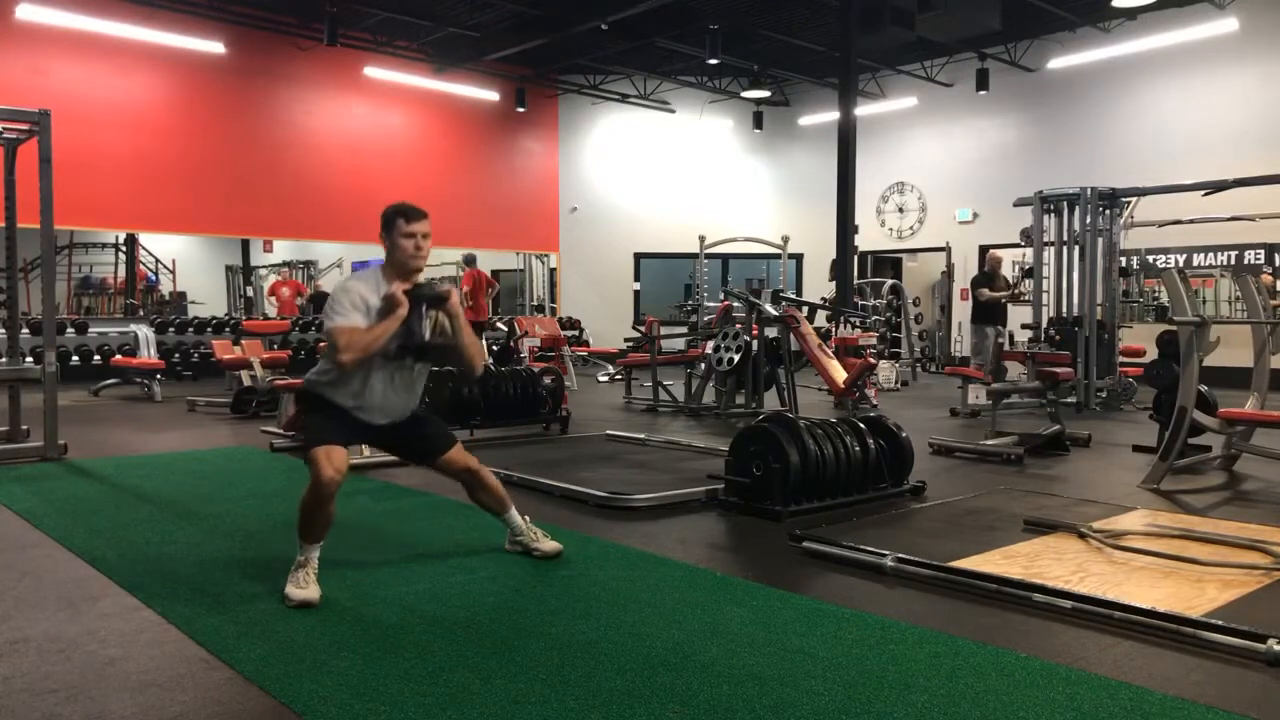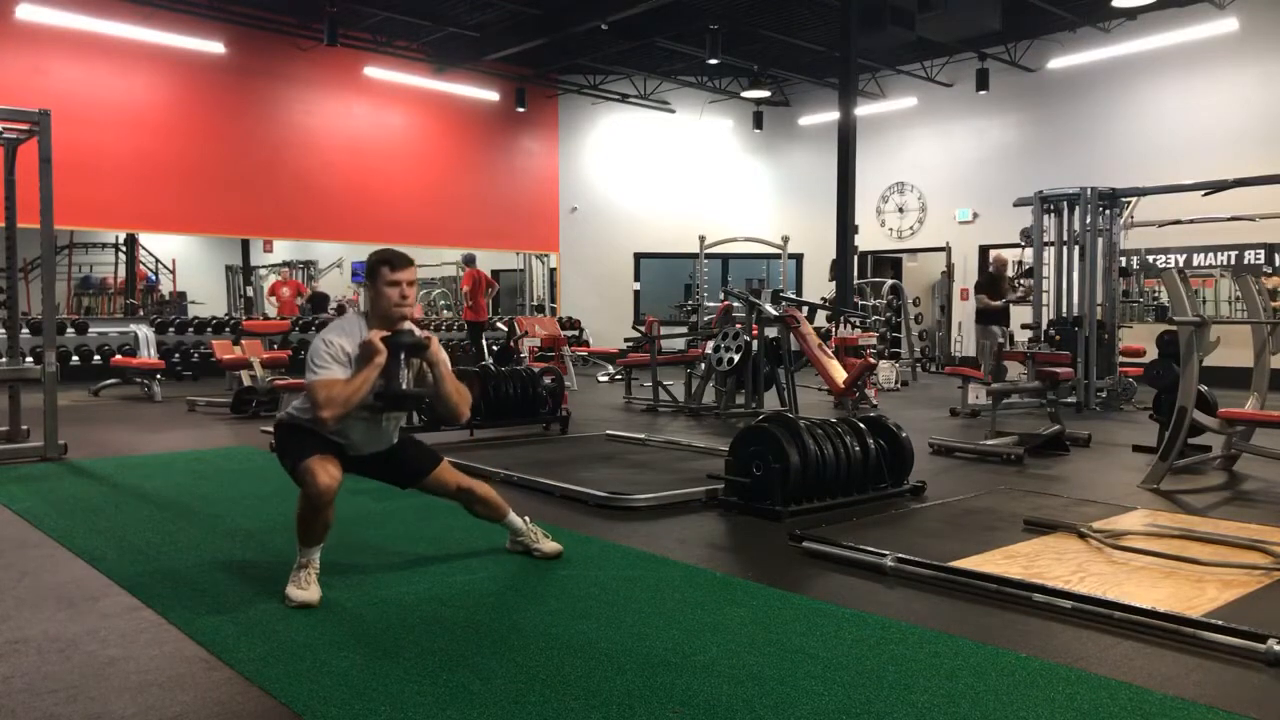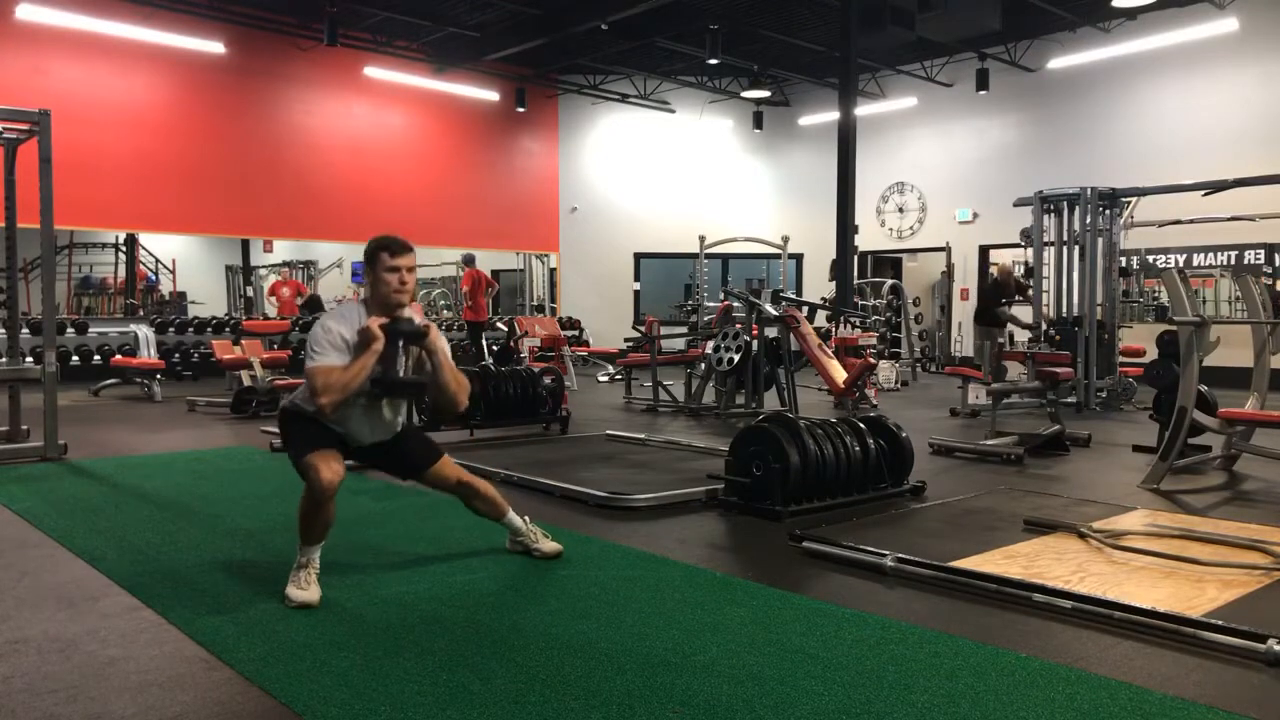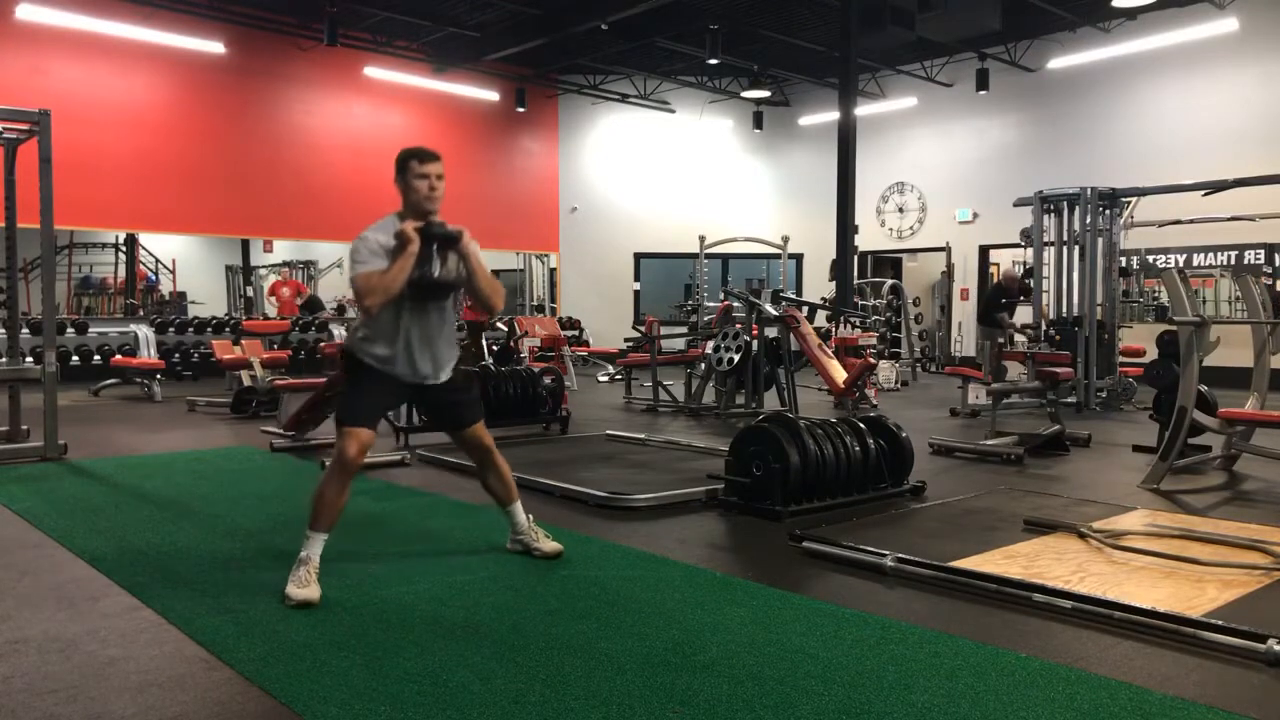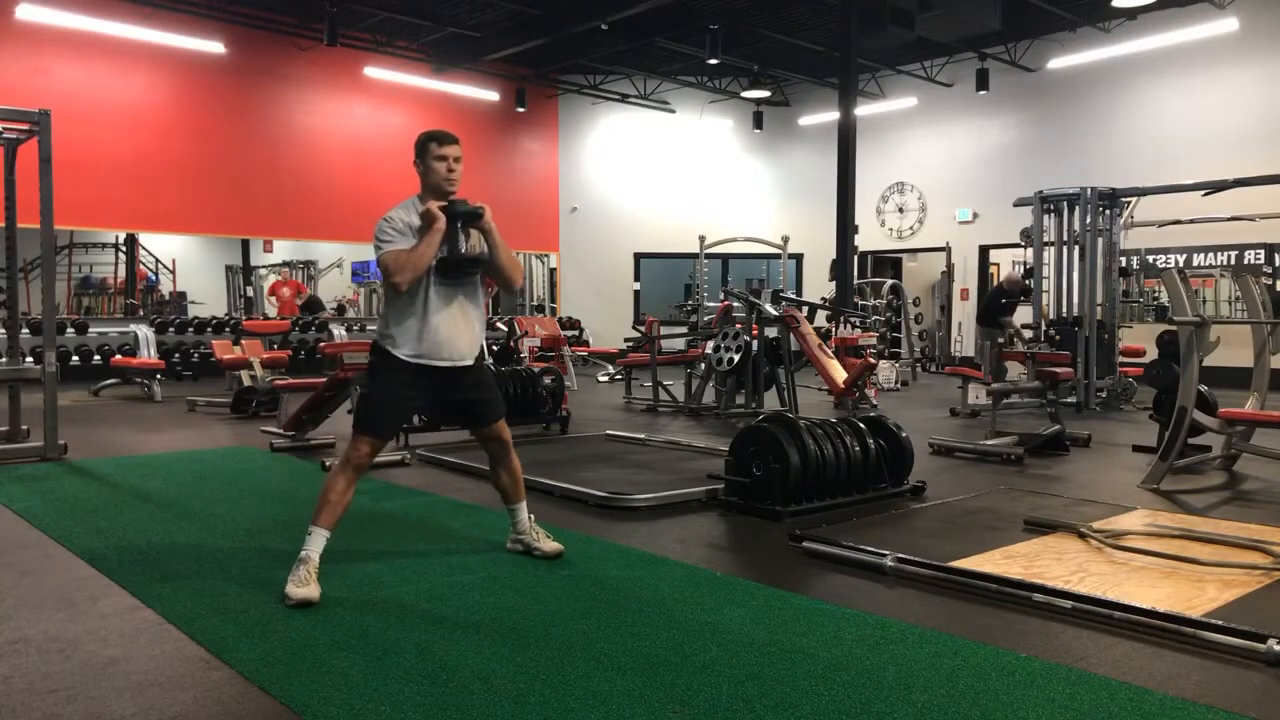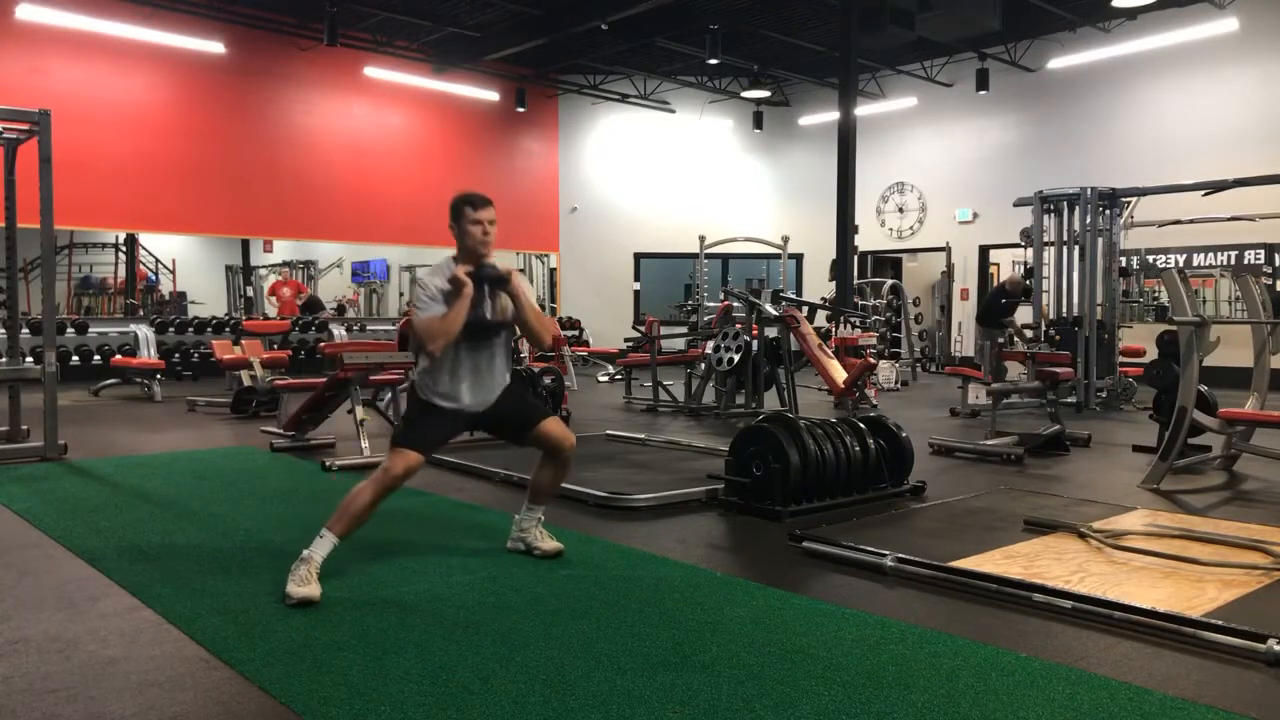
dt=0.5s
person 1, frame 1
right shoulder: (355, 290)
left elbow: (474, 366)
right elbow: (345, 355)
left wrist: (455, 313)
right wrist: (396, 314)
left hip: (398, 410)
right hip: (333, 404)
left knee: (468, 467)
right knee: (329, 474)
left ankle: (521, 531)
right ankle: (306, 563)
person 1, frame 2
left shoulder: (419, 342)
right shoulder: (336, 340)
left elbow: (460, 413)
right elbow: (327, 412)
left wrist: (436, 362)
right wrist: (375, 363)
left hip: (380, 440)
right hip: (311, 433)
left knee: (460, 485)
right knee: (324, 482)
left ankle: (522, 532)
right ankle: (307, 564)
person 1, frame 3
left shoulder: (422, 329)
right shoulder: (335, 327)
left elbow: (457, 402)
right elbow: (325, 399)
left wrist: (434, 350)
right wrist: (373, 349)
left hip: (382, 427)
right hip: (315, 422)
left knee: (459, 479)
right knee: (326, 479)
left ankle: (521, 532)
right ankle: (306, 564)
person 1, frame 4
left shoulder: (457, 239)
right shoulder: (375, 239)
left elbow: (494, 304)
right elbow: (370, 302)
left wrist: (467, 253)
right wrist: (409, 250)
left hip: (437, 366)
right hip: (376, 363)
left knee: (483, 446)
right knee: (349, 454)
left ankle: (522, 529)
right ankle: (308, 560)
person 1, frame 5
left shoulder: (475, 222)
right shoulder: (398, 221)
left elbow: (513, 283)
right elbow: (400, 278)
left wrist: (490, 230)
right wrist: (435, 229)
left hip: (463, 360)
right hip: (404, 361)
left knee: (500, 441)
right knee: (358, 456)
left ankle: (522, 530)
right ankle: (308, 559)
person 1, frame 6
left shoulder: (511, 280)
right shoulder: (433, 282)
left elbow: (544, 340)
right elbow: (432, 344)
left wrist: (516, 293)
right wrist: (464, 295)
left hip: (496, 392)
right hip: (440, 398)
left knee: (563, 443)
right knee: (392, 472)
left ankle: (526, 528)
right ankle: (311, 559)
